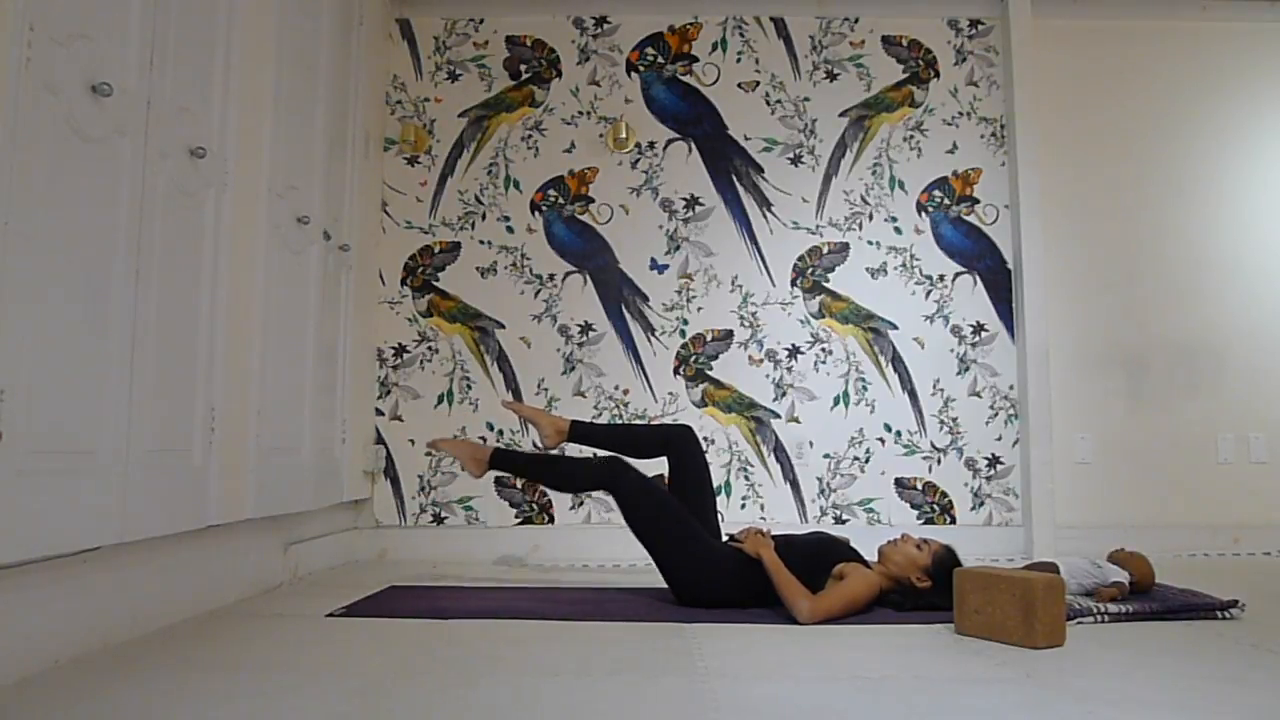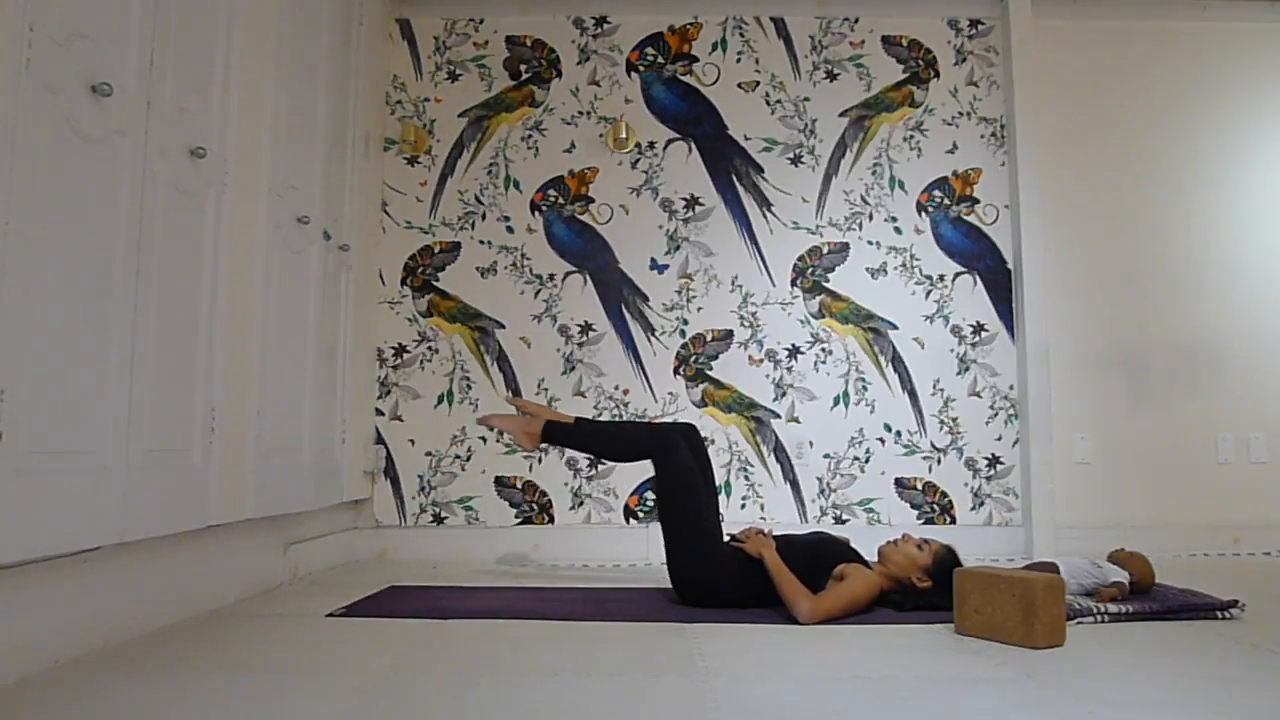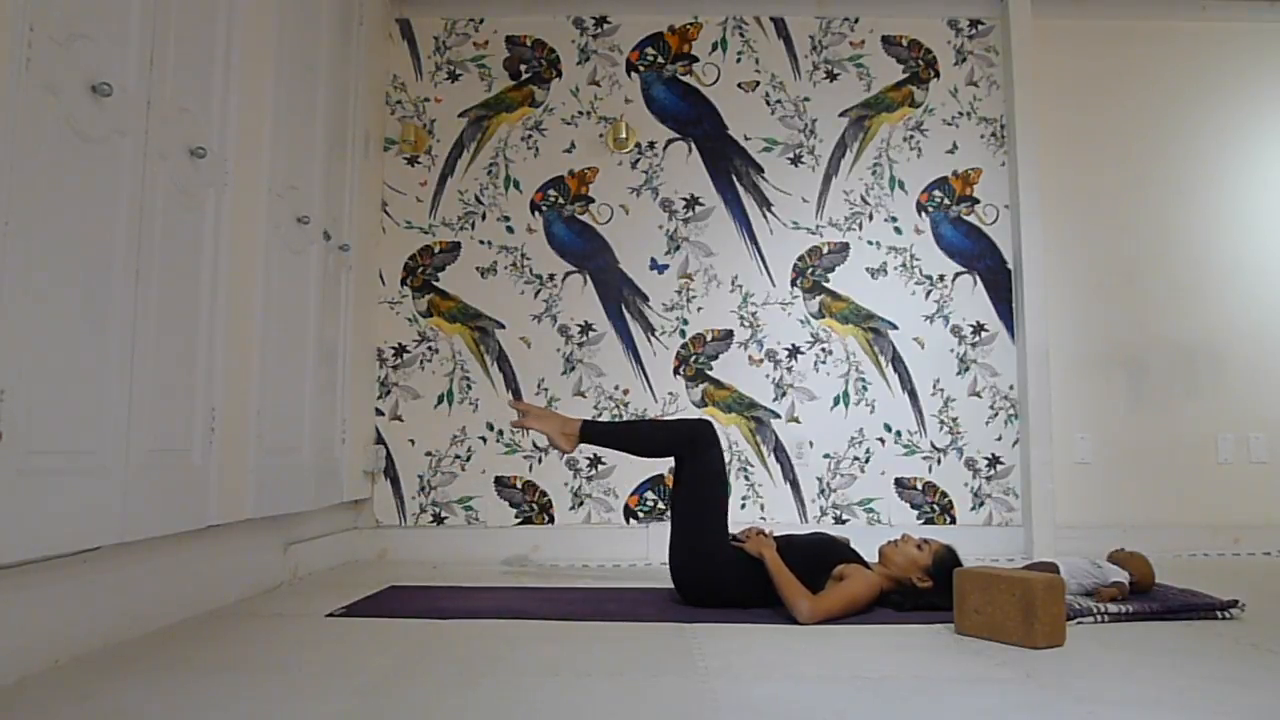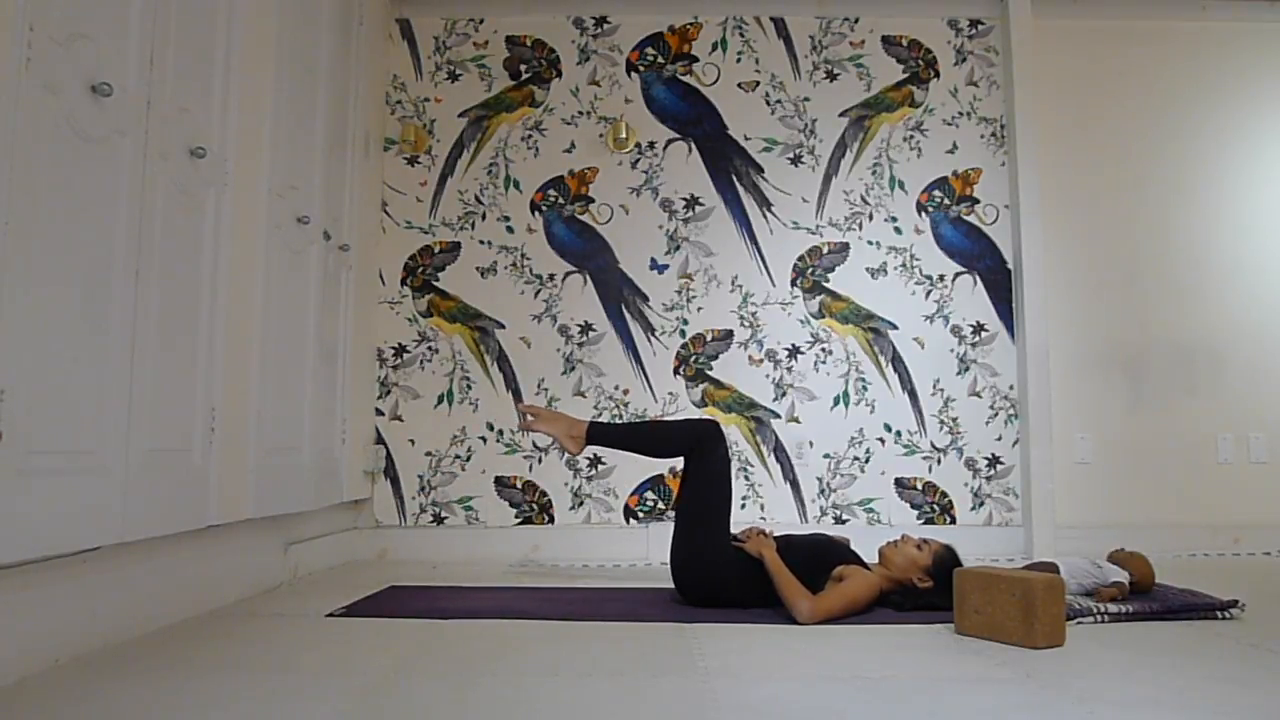
dt=0.4s
person 1, frame 1
left shoulder: (866, 585)
right shoulder: (857, 566)
left elbow: (807, 609)
left wrist: (765, 553)
right wrist: (763, 538)
left hip: (711, 576)
right hip: (716, 559)
left knee: (615, 471)
right knee: (680, 438)
left ankle: (492, 459)
right ankle: (564, 429)
person 1, frame 2
left shoulder: (866, 586)
right shoulder: (856, 567)
left elbow: (808, 609)
left wrist: (767, 552)
right wrist: (763, 539)
left hip: (711, 576)
right hip: (717, 564)
left knee: (666, 446)
right knee: (684, 437)
left ankle: (544, 432)
right ankle: (560, 425)
person 1, frame 3
left shoulder: (865, 586)
right shoulder: (858, 570)
left elbow: (807, 610)
left wrist: (767, 552)
right wrist: (764, 539)
left hip: (710, 575)
right hip: (715, 568)
left knee: (701, 434)
right knee: (693, 442)
left ankle: (578, 431)
right ankle: (578, 431)
person 1, frame 4
left shoulder: (865, 587)
right shoulder: (859, 571)
left elbow: (807, 610)
left wrist: (767, 552)
right wrist: (766, 540)
left hip: (711, 575)
right hip: (717, 567)
left knee: (708, 434)
right knee: (704, 441)
left ankle: (584, 432)
right ankle: (585, 433)
